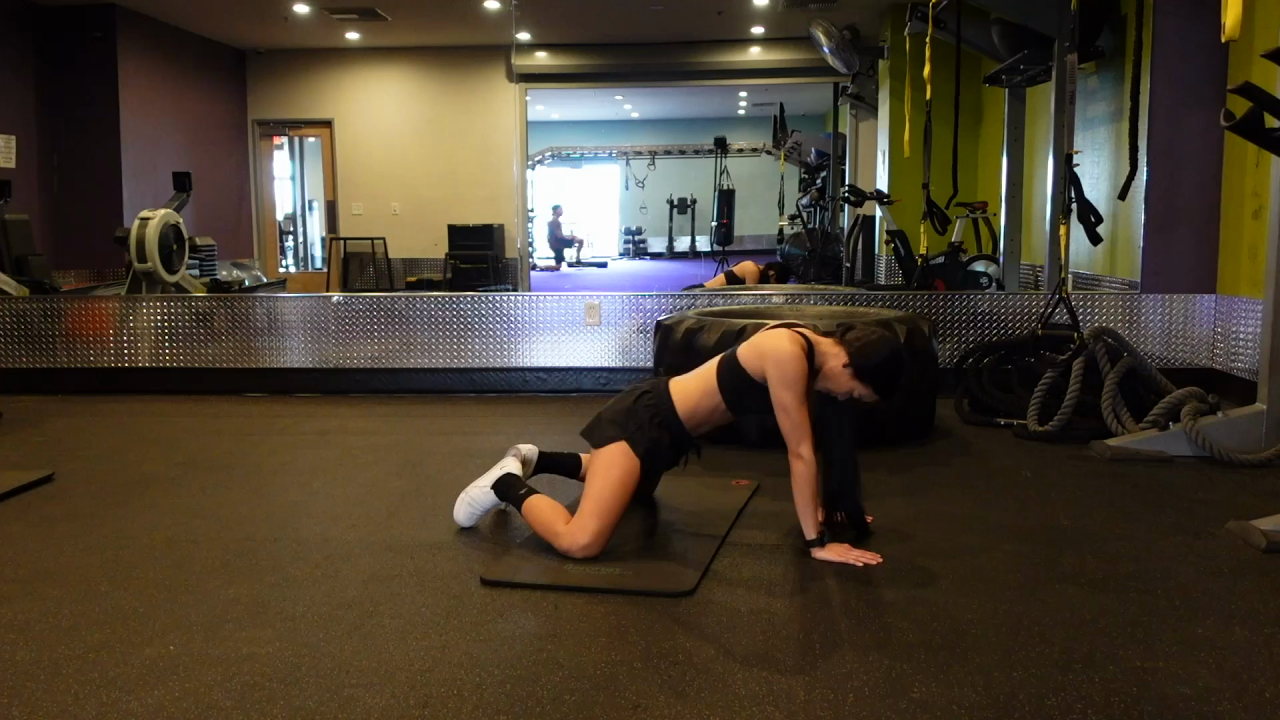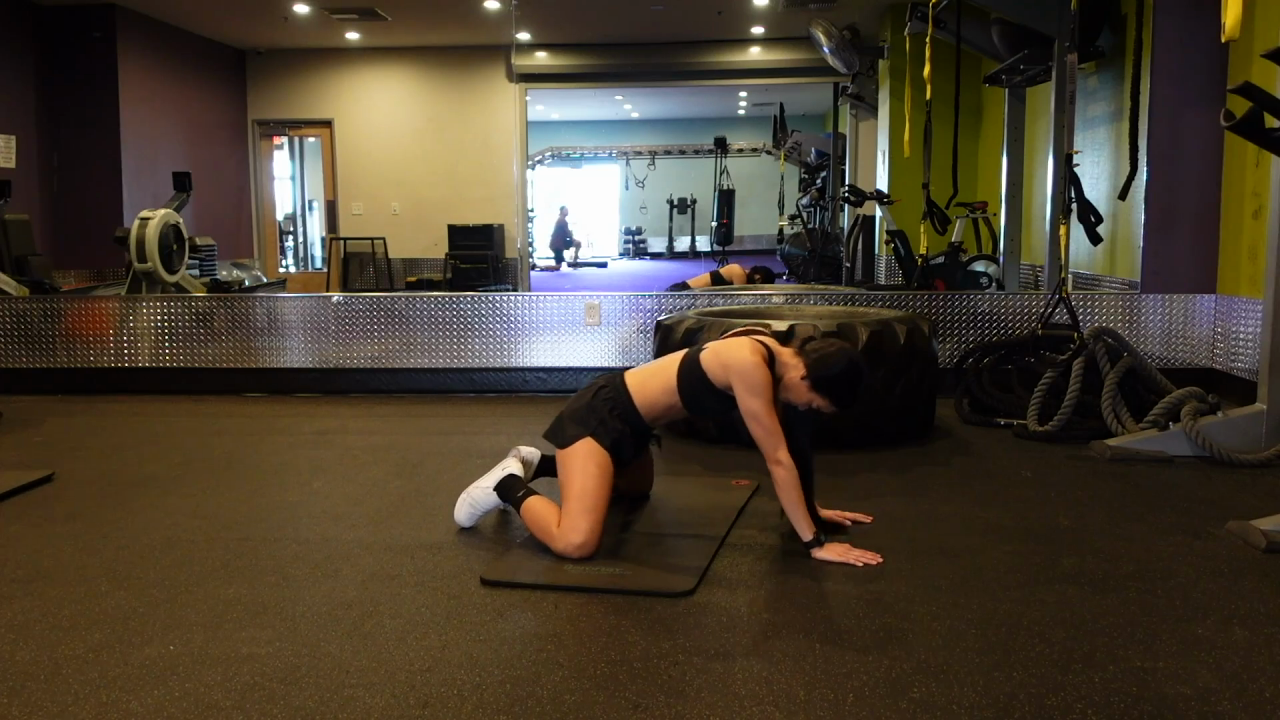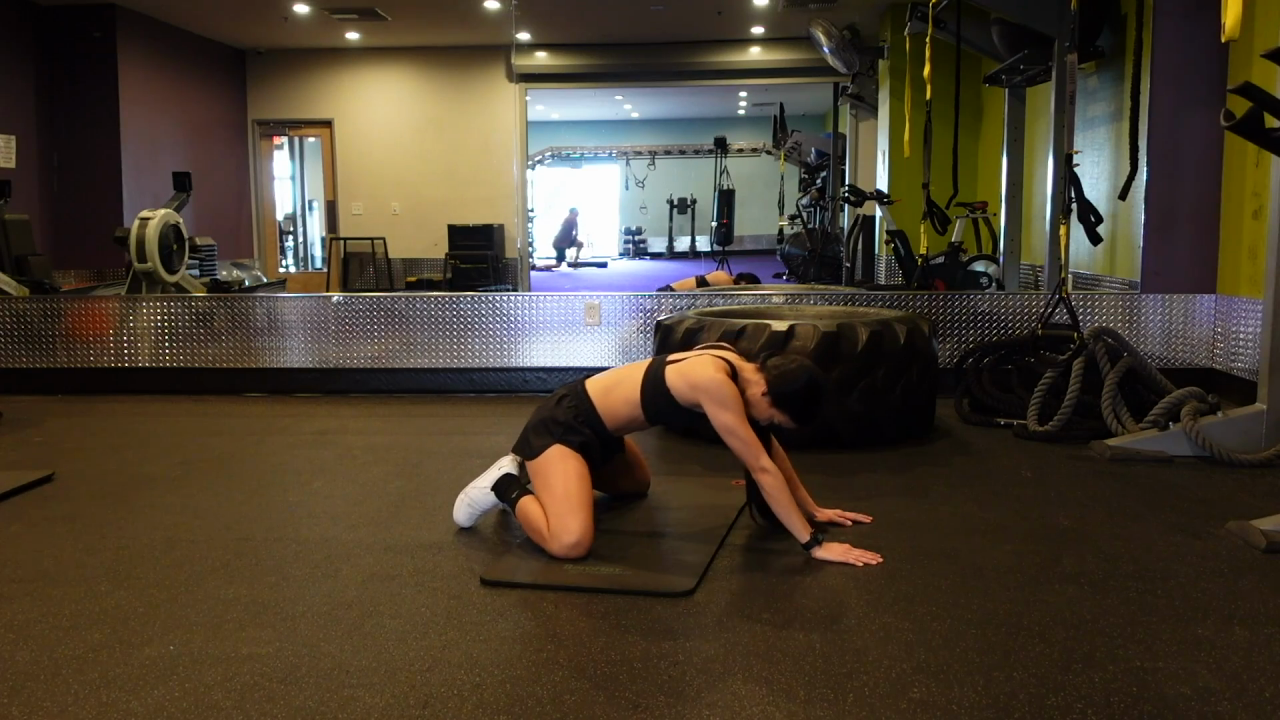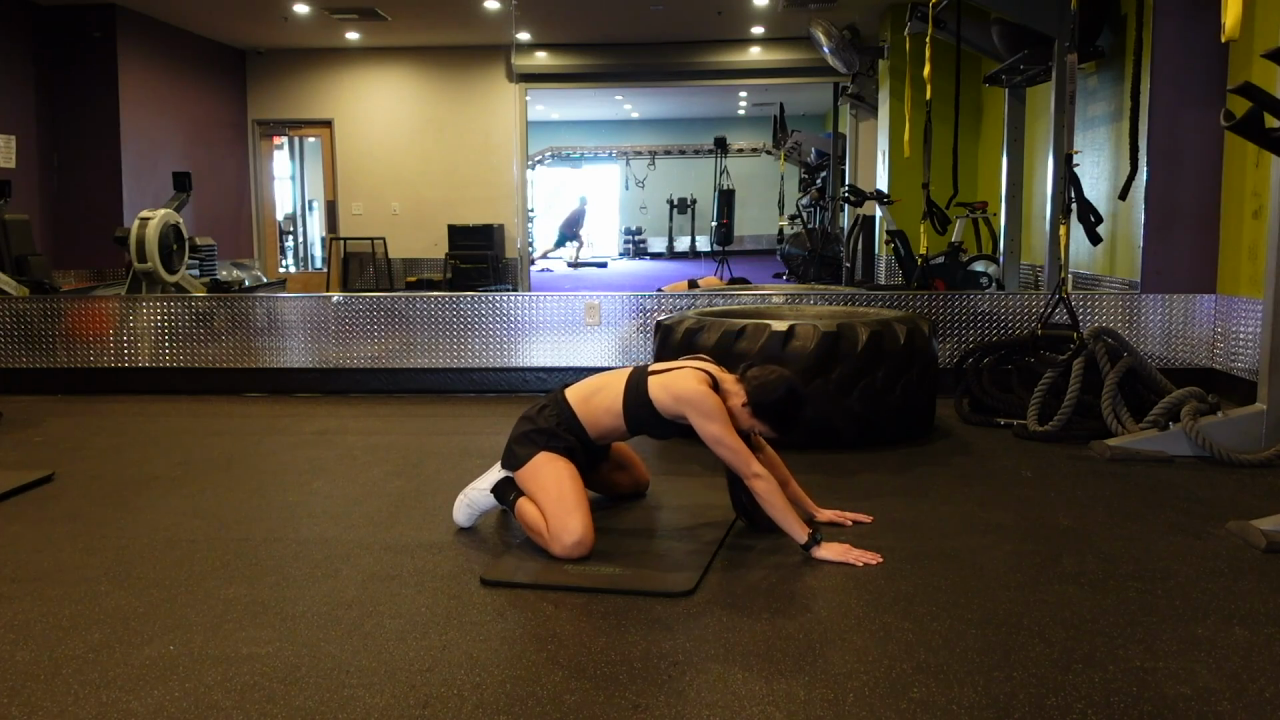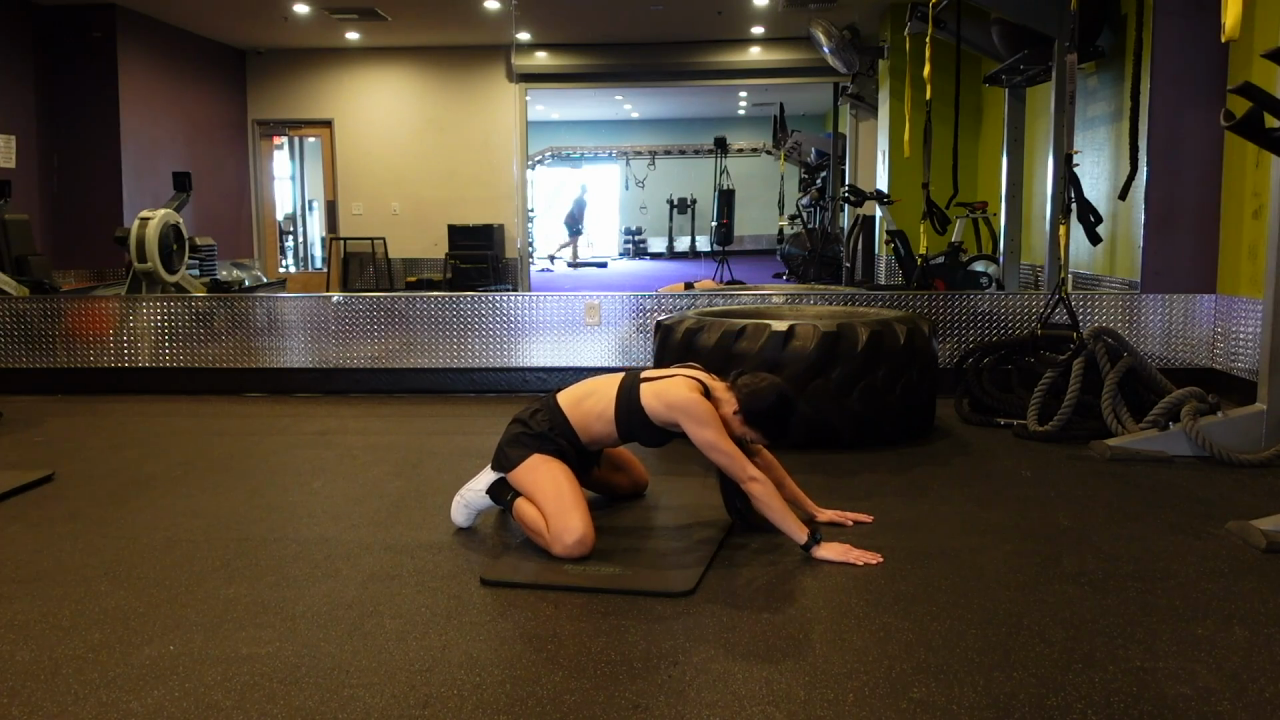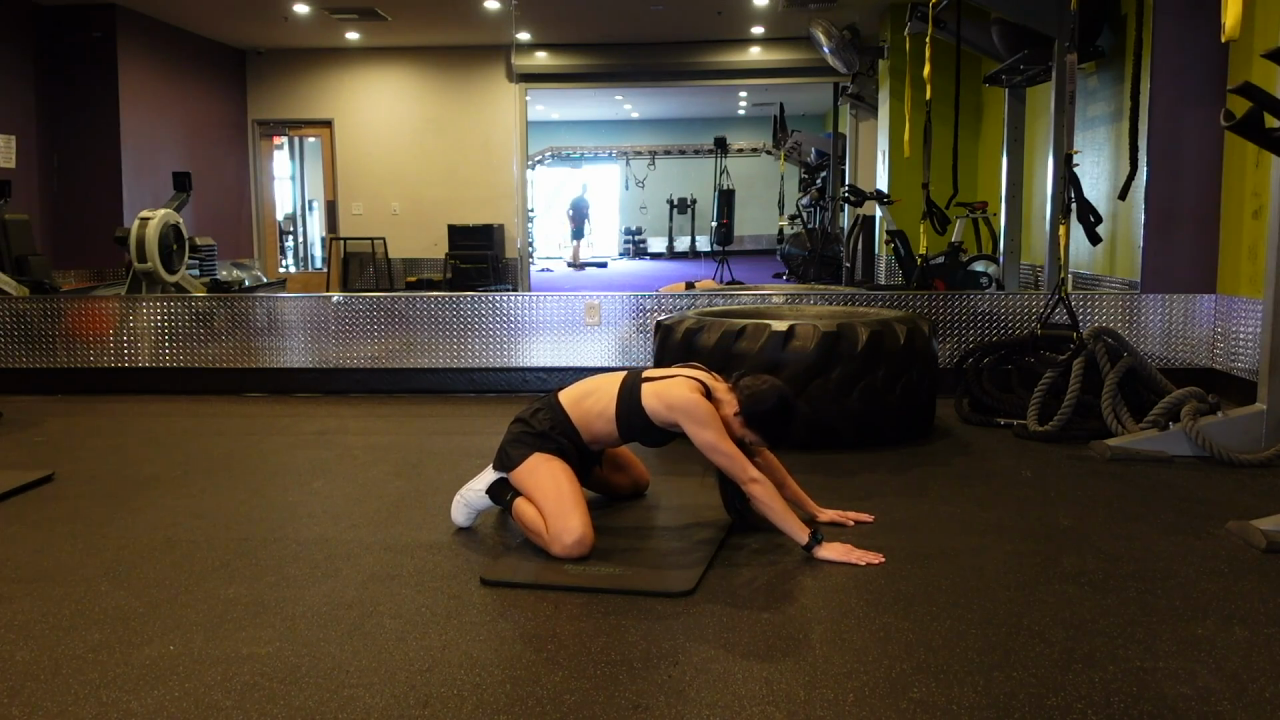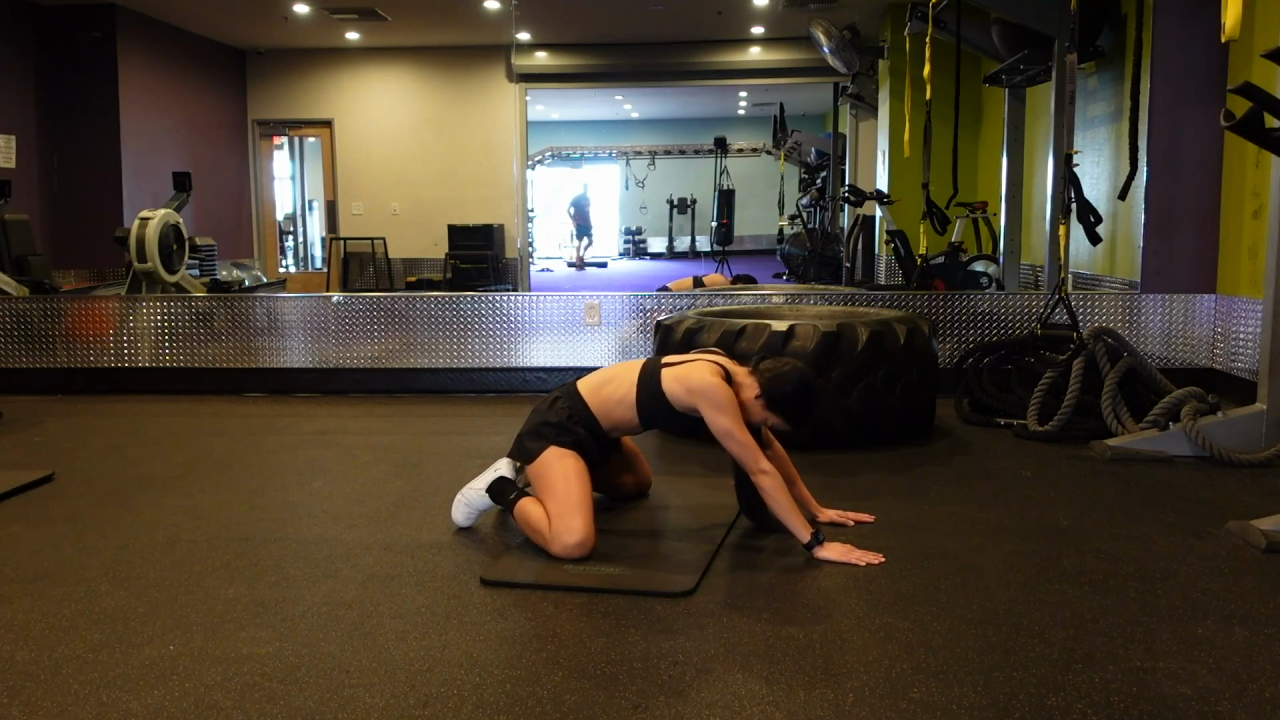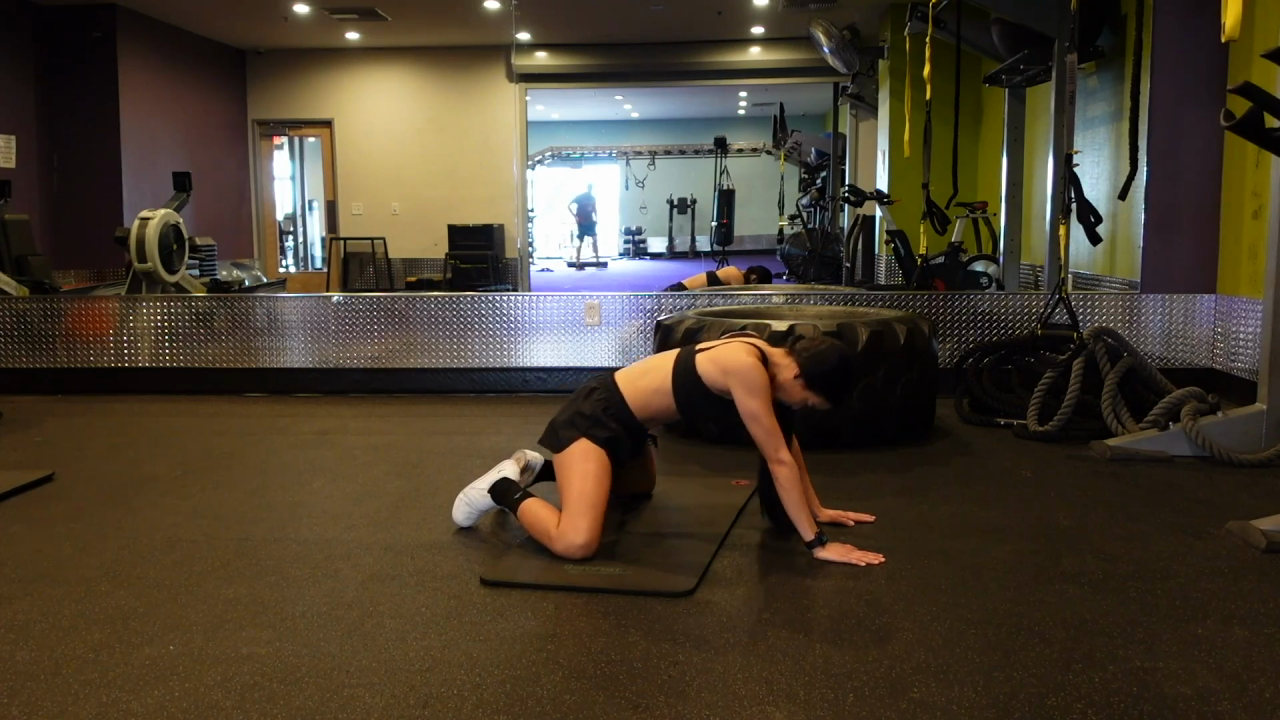
dt=0.3s
person 1, frame 1
left shoulder: (809, 352)
right shoulder: (788, 355)
left elbow: (807, 446)
right elbow: (800, 454)
left wrist: (823, 510)
right wrist: (818, 541)
left hip: (665, 429)
right hip: (642, 422)
left knee: (638, 491)
right knee: (581, 544)
left ankle: (534, 460)
right ankle: (510, 486)
person 1, frame 2
left shoulder: (780, 360)
right shoulder: (750, 365)
left elbow: (786, 446)
right elbow: (778, 459)
left wrist: (814, 510)
right wrist: (815, 542)
left hip: (629, 419)
right hip: (600, 417)
left knee: (636, 489)
right knee: (575, 544)
left ankle: (537, 463)
right ankle: (509, 486)
person 1, frame 3
left shoulder: (740, 371)
right shoulder: (716, 383)
left elbow: (772, 451)
right elbow: (763, 469)
left wrist: (813, 510)
right wrist: (813, 543)
left hip: (597, 427)
right hip: (562, 425)
left knee: (636, 486)
right knee: (571, 543)
left ankle: (535, 470)
right ankle: (508, 488)
person 1, frame 4
left shoulder: (723, 381)
right shoulder: (699, 395)
left elbow: (763, 454)
right elbow: (755, 474)
left wrist: (813, 510)
right wrist: (813, 544)
left hip: (583, 434)
right hip: (546, 433)
left knee: (636, 485)
right knee: (573, 543)
left ankle: (535, 478)
right ankle: (507, 489)
person 1, frame 5
left shoulder: (714, 389)
right shoulder: (690, 403)
left elbow: (761, 457)
right elbow: (751, 479)
left wrist: (814, 510)
right wrist: (812, 543)
left hip: (573, 436)
right hip: (537, 436)
left knee: (635, 485)
right knee: (574, 542)
left ankle: (545, 479)
right ankle: (503, 489)
person 1, frame 6
left shoulder: (715, 389)
right shoulder: (691, 404)
left elbow: (763, 457)
right elbow: (752, 480)
left wrist: (815, 510)
right wrist: (814, 544)
left hip: (576, 436)
right hip: (539, 435)
left knee: (636, 485)
right knee: (573, 543)
left ankle: (544, 479)
right ankle: (503, 490)
person 1, frame 7
left shoulder: (739, 376)
right shoulder: (711, 387)
left elbow: (772, 450)
right elbow: (761, 470)
left wrist: (815, 510)
right wrist: (813, 543)
left hip: (595, 427)
right hip: (559, 425)
left knee: (637, 486)
right knee: (573, 544)
left ankle: (533, 473)
right ankle: (503, 490)
person 1, frame 8
left shoulder: (769, 361)
right shoulder: (749, 370)
left elbow: (788, 443)
right elbow: (779, 460)
left wrist: (818, 510)
right wrist: (816, 542)
left hip: (625, 422)
right hip: (595, 418)
left knee: (641, 488)
right knee: (576, 544)
left ankle: (540, 467)
right ankle: (506, 489)
